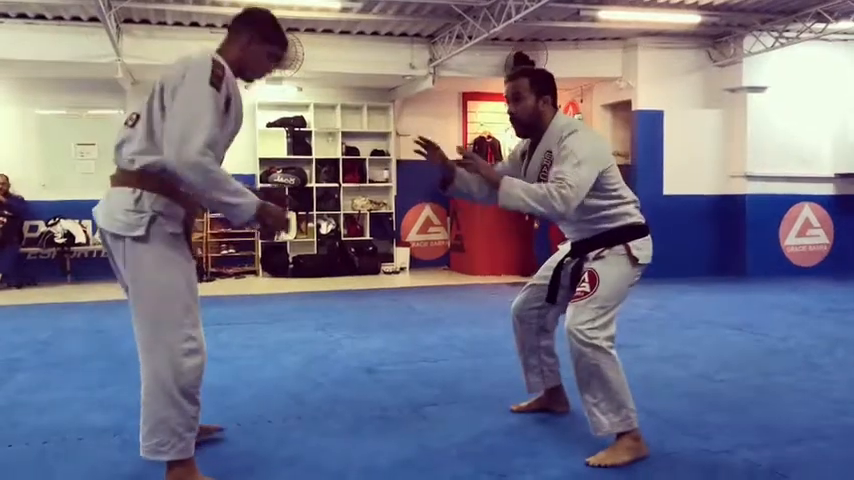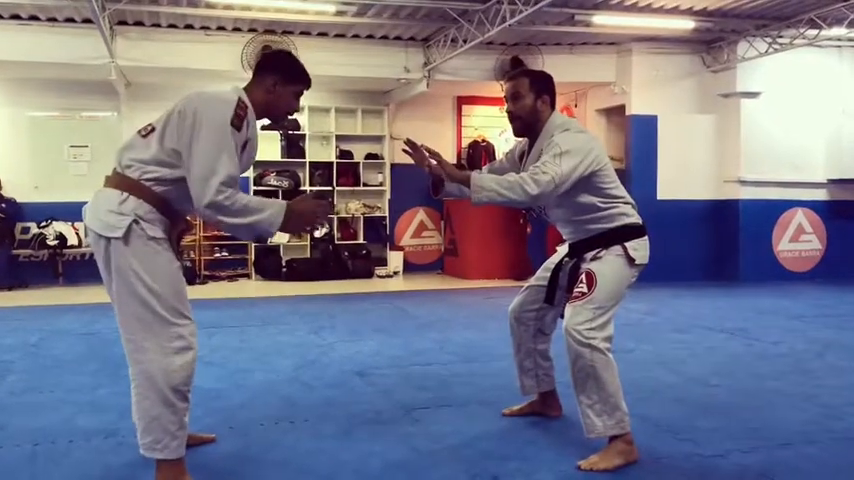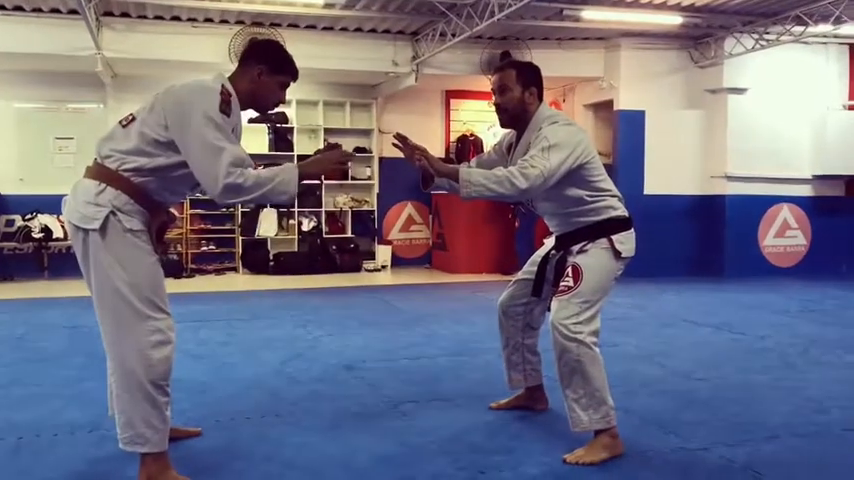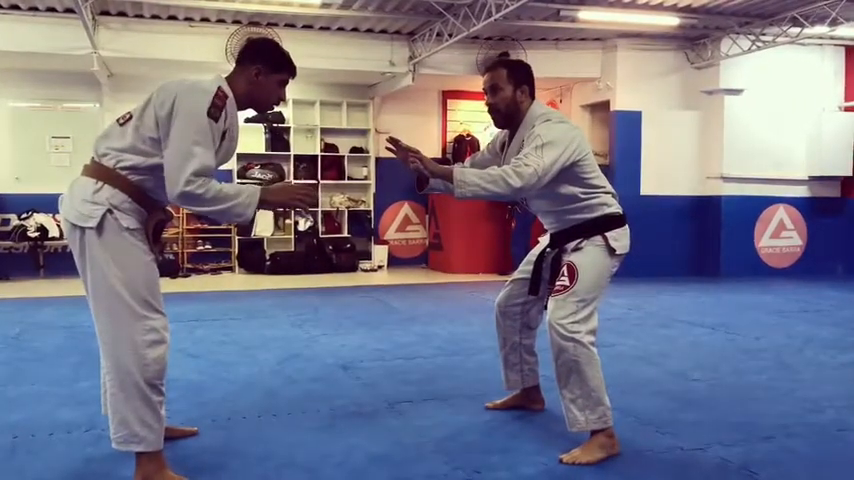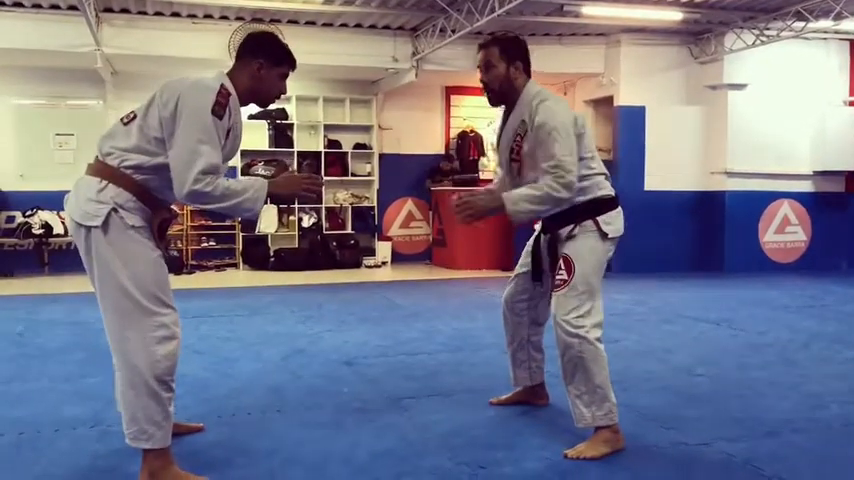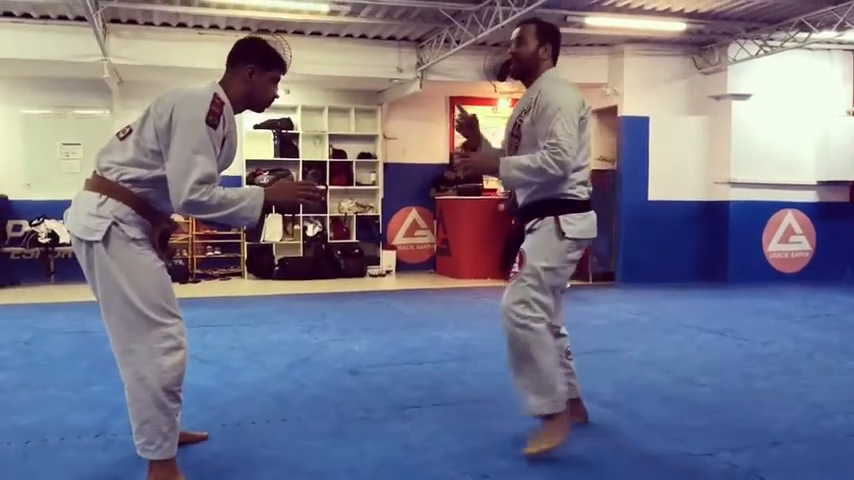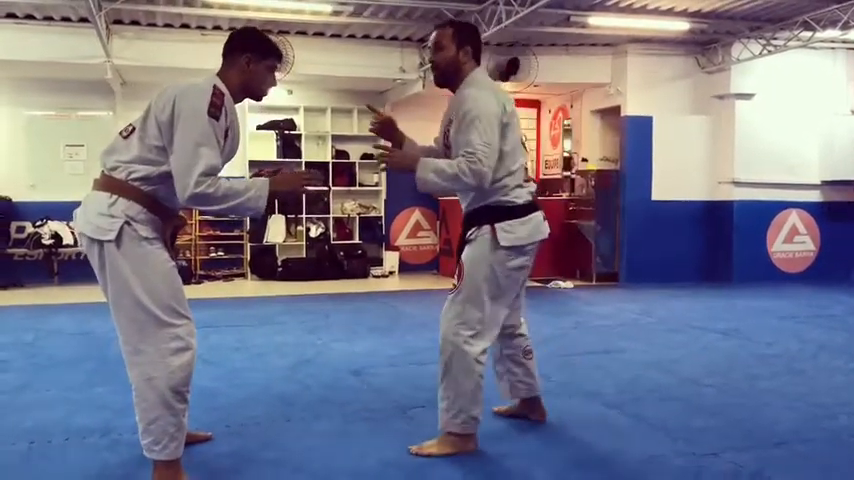
dt=0.7s
person 1, frame 1
left shoulder: (215, 84)
right shoulder: (205, 73)
right elbow: (191, 161)
left wrist: (246, 208)
right wrist: (254, 209)
left hip: (146, 212)
right hip: (141, 214)
left knee: (166, 335)
right knee: (176, 340)
left ankle: (176, 425)
person 1, frame 2
left shoulder: (235, 117)
right shoulder: (223, 111)
left elbow: (211, 196)
right elbow: (214, 199)
left wrist: (280, 216)
right wrist: (283, 213)
left hip: (133, 216)
right hip: (128, 218)
left knee: (155, 336)
right knee: (169, 341)
left ankle: (166, 430)
person 1, frame 3
left shoulder: (217, 105)
right shoulder: (205, 100)
left elbow: (214, 181)
right elbow: (228, 181)
right wrist: (302, 170)
left hip: (119, 209)
right hip: (107, 210)
left knee: (136, 329)
right knee: (145, 334)
left ankle: (148, 423)
person 1, frame 4
left shoulder: (219, 108)
right shoulder: (202, 99)
left elbow: (188, 183)
right elbow: (188, 187)
left wrist: (261, 197)
right wrist: (263, 196)
left hip: (118, 208)
right hip: (105, 208)
left knee: (128, 328)
right knee: (139, 333)
left ankle: (141, 423)
person 1, frame 5
left shoulder: (219, 103)
right shoulder: (206, 96)
left elbow: (187, 180)
right elbow: (196, 186)
left wrist: (245, 194)
right wrist: (271, 188)
left hip: (120, 206)
right hip: (109, 208)
left knee: (143, 325)
right knee: (153, 331)
left ankle: (153, 419)
person 1, frame 6
left shoulder: (211, 110)
right shoulder: (201, 107)
right elbow: (192, 196)
left wrist: (209, 211)
right wrist: (267, 196)
left hip: (120, 220)
right hip: (110, 221)
left knee: (151, 336)
right knee: (158, 343)
left ankle: (160, 429)
person 1, frame 7
left shoulder: (211, 102)
right shoulder: (203, 99)
right elbow: (198, 188)
left wrist: (216, 205)
right wrist: (271, 187)
left hip: (129, 218)
right hip: (121, 221)
left knee: (156, 336)
right knee: (168, 342)
left ankle: (165, 429)
person 2, frame 1
left shoulder: (578, 141)
right shoulder: (530, 147)
left elbow: (559, 201)
right elbow: (488, 190)
left wrist: (497, 179)
right wrist: (451, 172)
left hip: (617, 245)
right hip: (580, 246)
left knee: (585, 329)
right knee: (528, 311)
left ankle: (628, 437)
right ankle: (551, 394)
person 2, frame 2
left shoulder: (571, 141)
right shoulder: (529, 147)
left elbow: (532, 188)
right elbow: (489, 179)
left wrist: (459, 177)
right wrist: (440, 175)
left hip: (614, 246)
right hip: (579, 246)
left knee: (582, 330)
right knee: (526, 313)
left ankle: (621, 441)
right ankle: (545, 398)
person 2, frame 3
left shoulder: (559, 134)
right shoulder: (516, 139)
left elbow: (522, 181)
right elbow: (477, 171)
left wrist: (447, 171)
right wrist: (431, 169)
left hip: (601, 239)
right hip: (565, 239)
left knee: (569, 324)
right knee: (514, 307)
left ankle: (606, 435)
right ankle: (531, 391)
person 2, frame 4
left shoulder: (552, 131)
right shoulder: (510, 136)
left elbow: (517, 180)
right elbow: (471, 171)
left wrist: (441, 171)
right wrist: (425, 170)
left hip: (596, 236)
right hip: (560, 237)
left knee: (567, 323)
right knee: (512, 306)
left ankle: (602, 434)
right ankle: (528, 390)
person 2, frame 5
left shoulder: (548, 111)
right shoulder: (511, 116)
left elbow: (560, 182)
right elbow: (515, 179)
left wrist: (499, 204)
right wrist: (485, 200)
left hip: (588, 222)
right hip: (557, 224)
left knee: (574, 320)
right knee: (518, 303)
left ankle: (607, 429)
right ankle: (531, 386)
person 2, frame 6
left shoulder: (557, 94)
right shoulder: (532, 101)
left elbow: (557, 161)
right elbow: (518, 160)
left wrist: (494, 165)
right wrist: (478, 142)
left hip: (559, 220)
right hip: (545, 221)
left knee: (521, 311)
right knee: (542, 316)
left ankle: (555, 413)
right ankle: (568, 401)
person 2, frame 7
left shoulder: (478, 98)
right shoulder: (467, 98)
left elbow: (475, 171)
right elbow: (445, 159)
left wrist: (412, 165)
right wrist: (400, 141)
left hip: (500, 228)
right hip: (510, 224)
left knee: (462, 326)
right knee: (504, 320)
left ankle: (459, 432)
right ankle: (528, 399)
